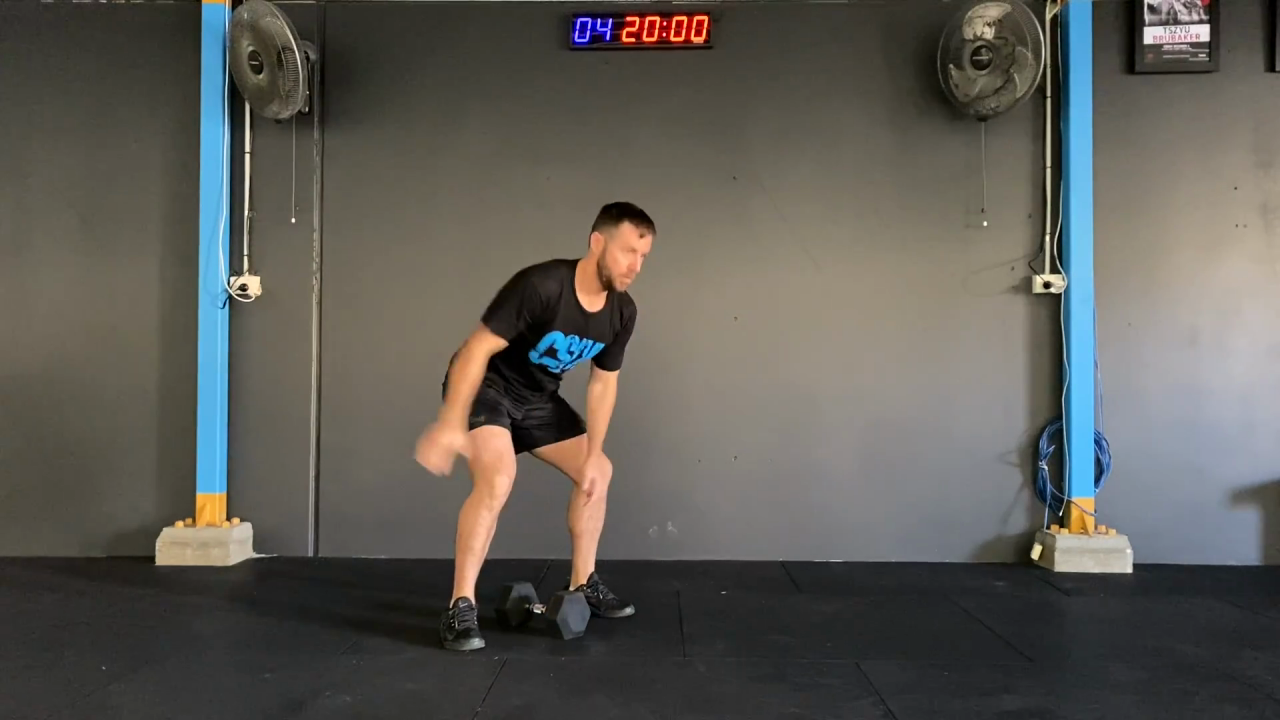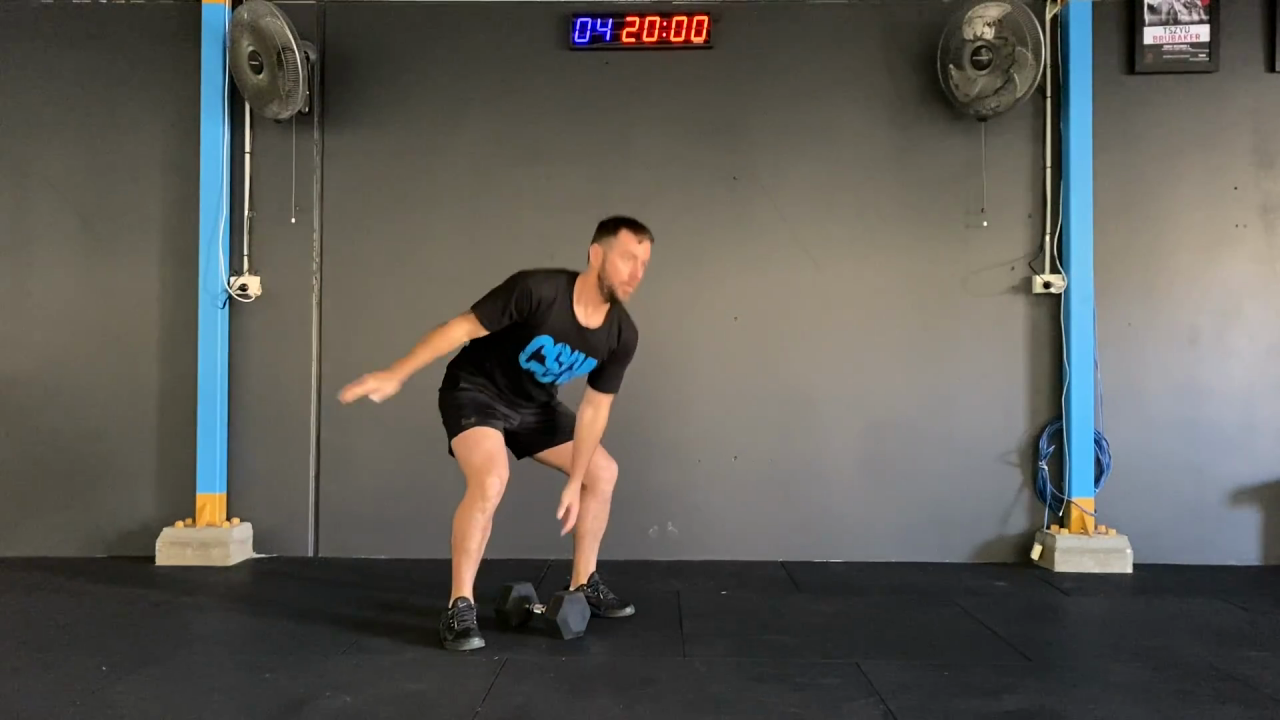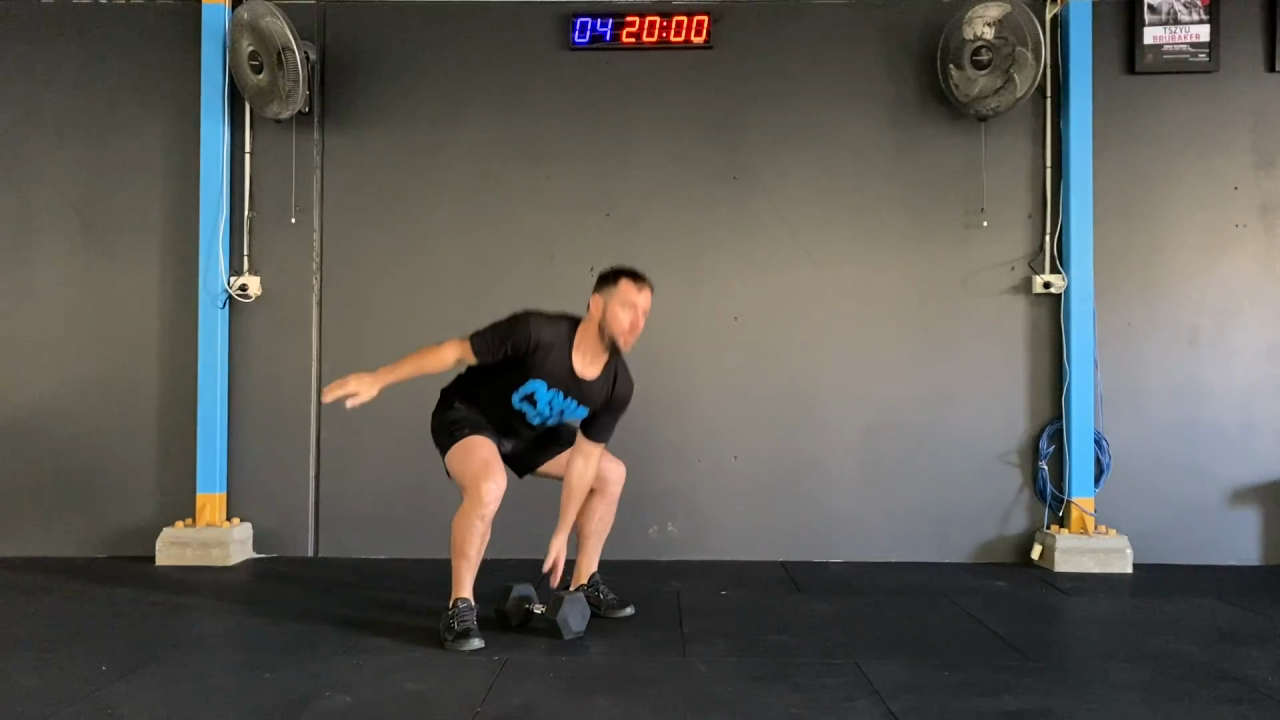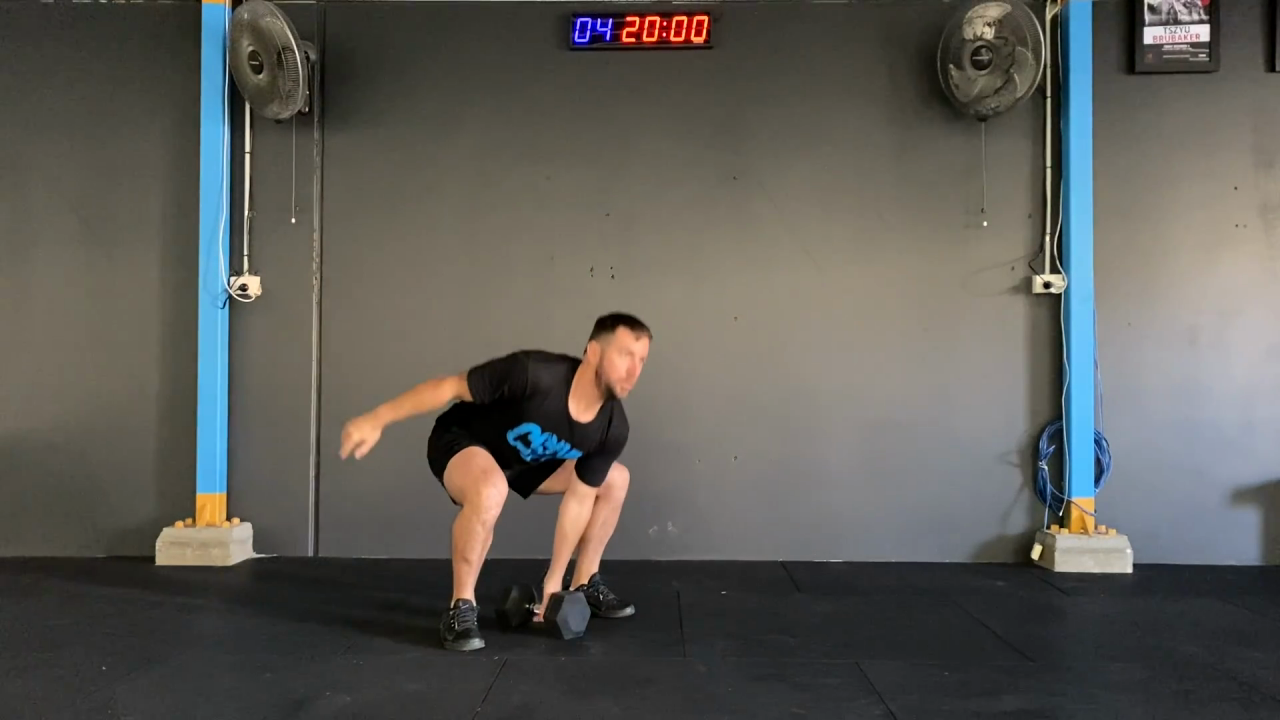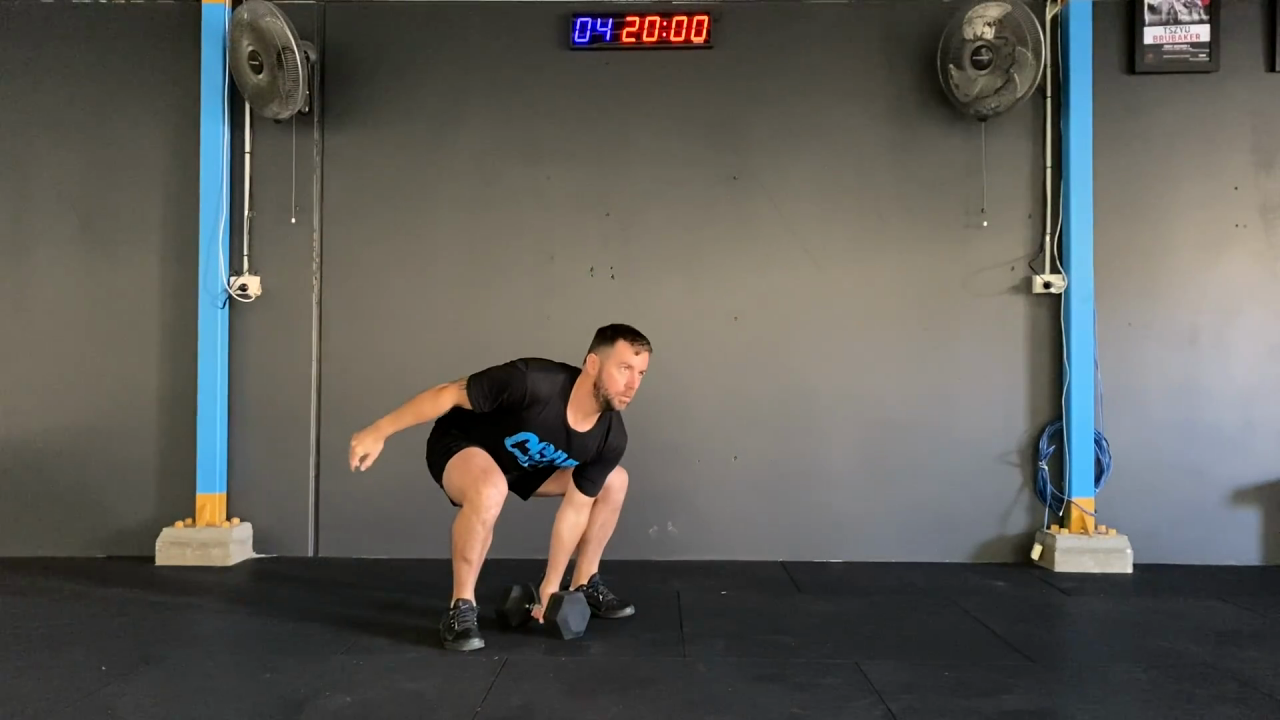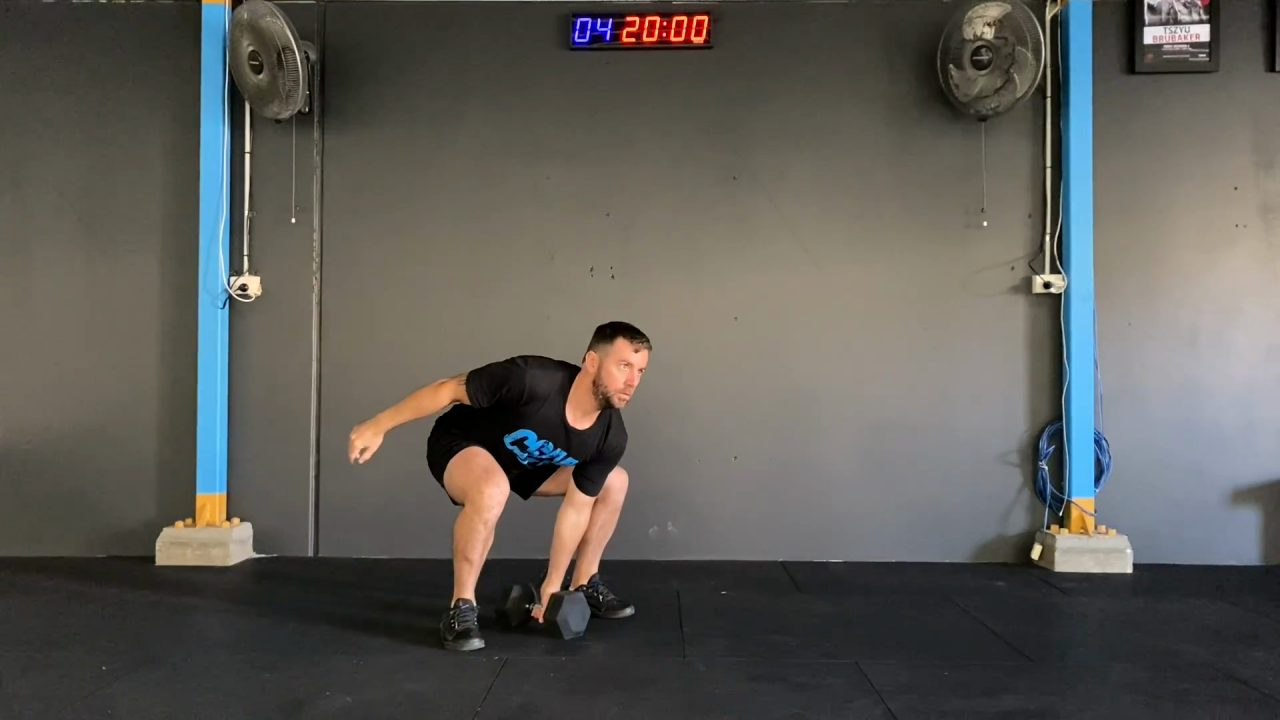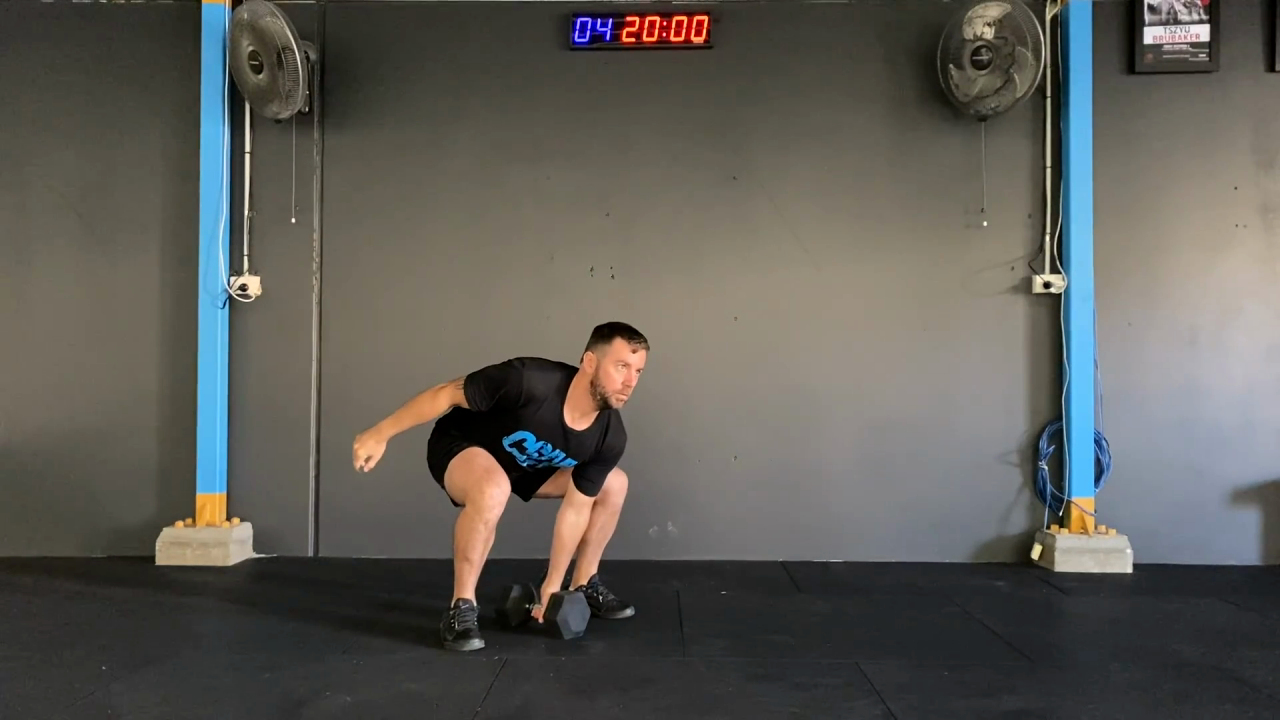
dt=0.2s
person 1, frame 1
left shoulder: (622, 312)
right shoulder: (541, 286)
left elbow: (603, 382)
right elbow: (477, 349)
left wrist: (595, 453)
right wrist: (450, 422)
left hip: (537, 393)
right hip: (485, 387)
left knee: (596, 473)
right knee: (497, 482)
left ankle: (582, 585)
right ankle: (460, 606)
person 1, frame 2
left shoulder: (622, 335)
right shoulder: (538, 291)
left elbow: (595, 407)
right elbow: (462, 327)
left wrist: (575, 481)
right wrist: (395, 374)
left hip: (533, 402)
right hip: (476, 389)
left knee: (603, 472)
right knee: (490, 481)
left ankle: (584, 583)
right ankle: (460, 605)
person 1, frame 3
left shoulder: (617, 386)
right shoulder: (537, 334)
left elbow: (585, 457)
right elbow: (456, 350)
left wrist: (561, 535)
right wrist: (378, 379)
left hip: (528, 431)
right hip: (468, 414)
left knee: (611, 475)
right knee: (488, 487)
left ankle: (585, 583)
right ankle: (460, 607)
person 1, frame 4
left shoulder: (612, 429)
right shoulder: (534, 374)
left elbow: (579, 500)
right elbow: (450, 387)
left wrist: (554, 578)
right wrist: (378, 419)
left hip: (525, 459)
right hip: (463, 439)
left knee: (615, 481)
right knee: (490, 491)
left ankle: (584, 585)
right ankle: (460, 609)
person 1, frame 5
left shoulder: (610, 439)
right shoulder: (533, 383)
left elbow: (576, 507)
right elbow: (449, 394)
left wrist: (551, 585)
right wrist: (380, 431)
left hip: (523, 463)
right hip: (461, 444)
left knee: (614, 482)
right knee: (489, 491)
left ankle: (584, 585)
right ankle: (461, 608)
person 1, frame 6
left shoulder: (610, 437)
right shoulder: (532, 380)
left elbow: (578, 506)
right elbow: (448, 389)
left wrist: (552, 585)
right wrist: (379, 425)
left hip: (525, 461)
right hip: (460, 442)
left knee: (614, 483)
right knee: (491, 490)
left ankle: (584, 584)
right ankle: (461, 608)
person 1, frame 7
left shoulder: (609, 437)
right shoulder: (529, 381)
left elbow: (577, 506)
right elbow: (446, 394)
left wrist: (552, 586)
right wrist: (381, 433)
left hip: (524, 463)
right hip: (460, 446)
left knee: (614, 485)
right knee: (492, 490)
left ankle: (583, 585)
right ankle: (462, 608)
